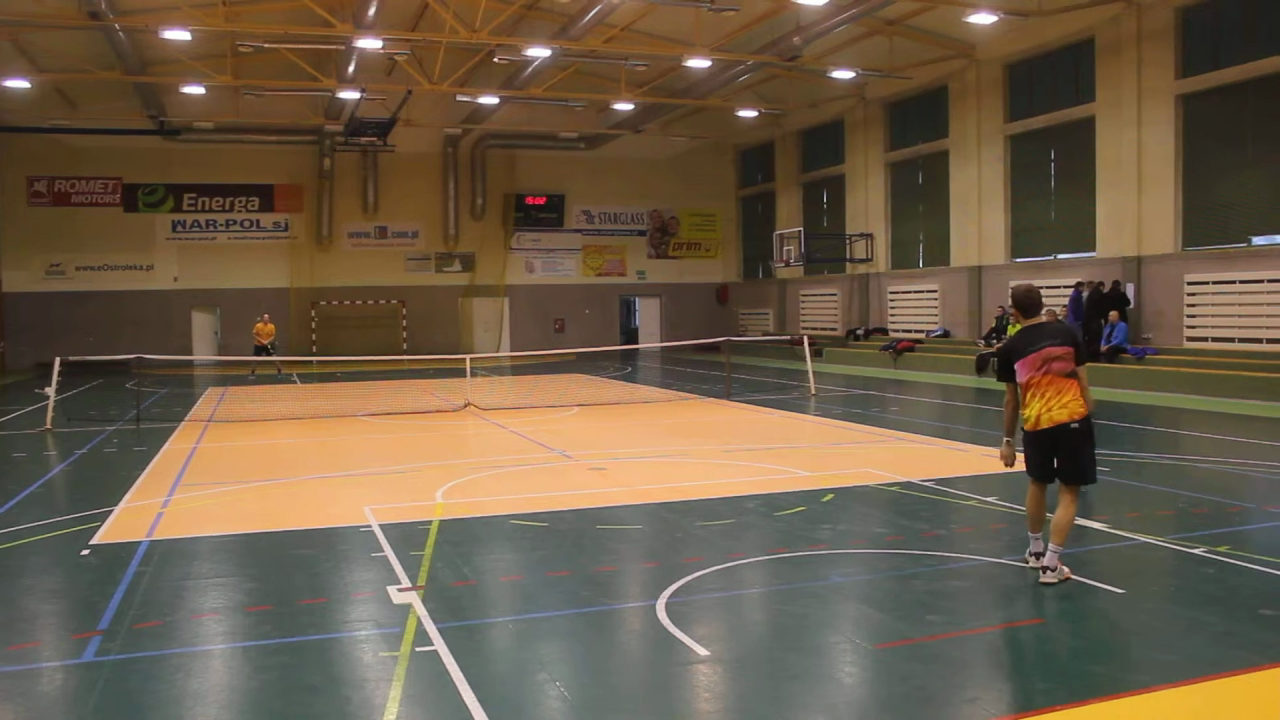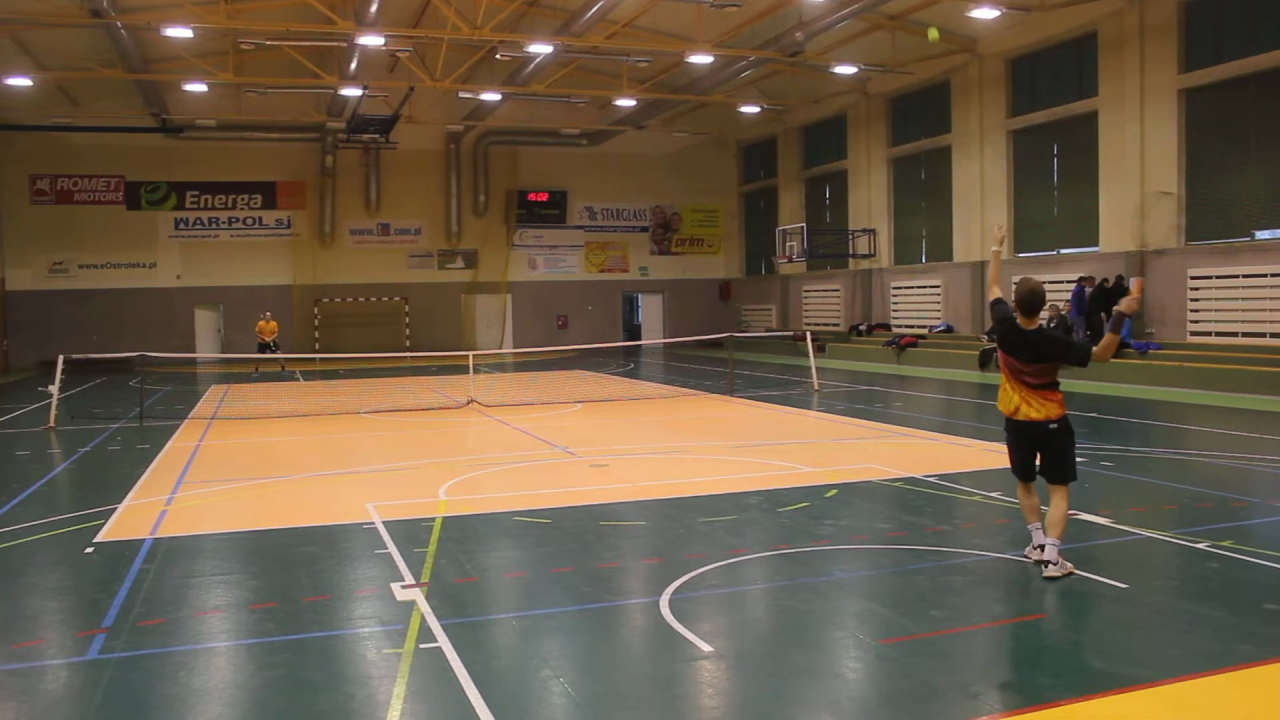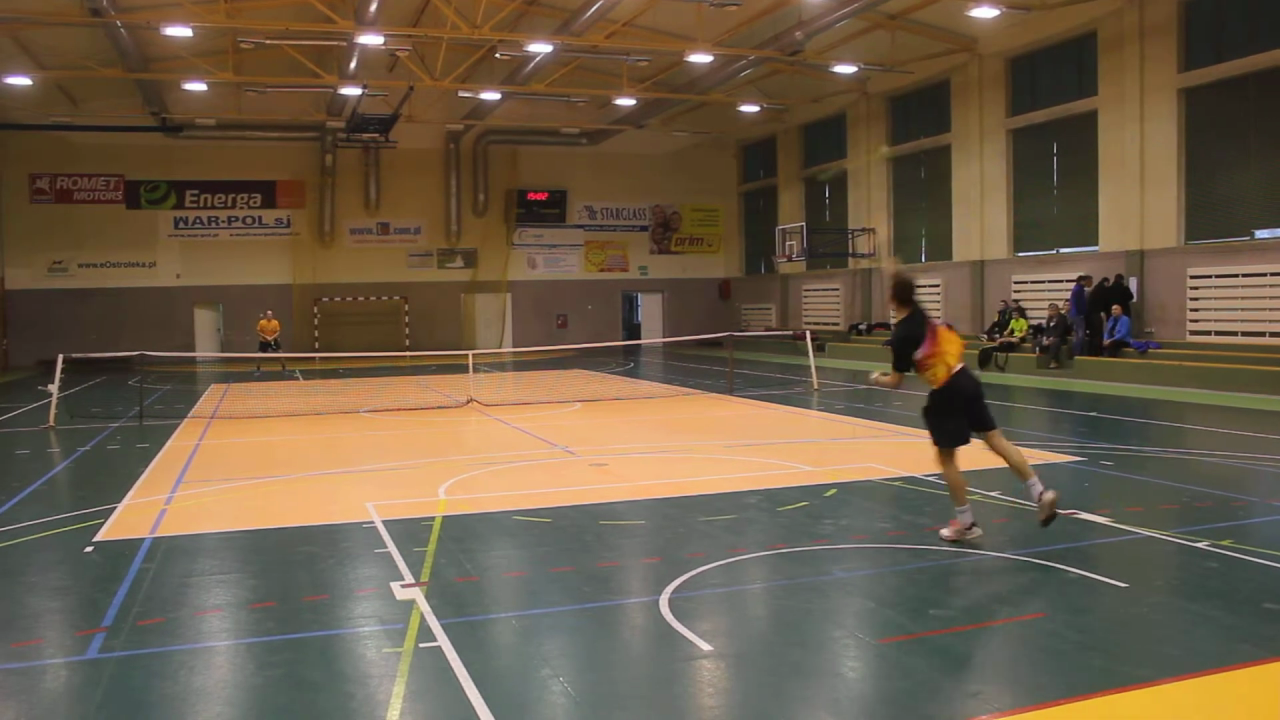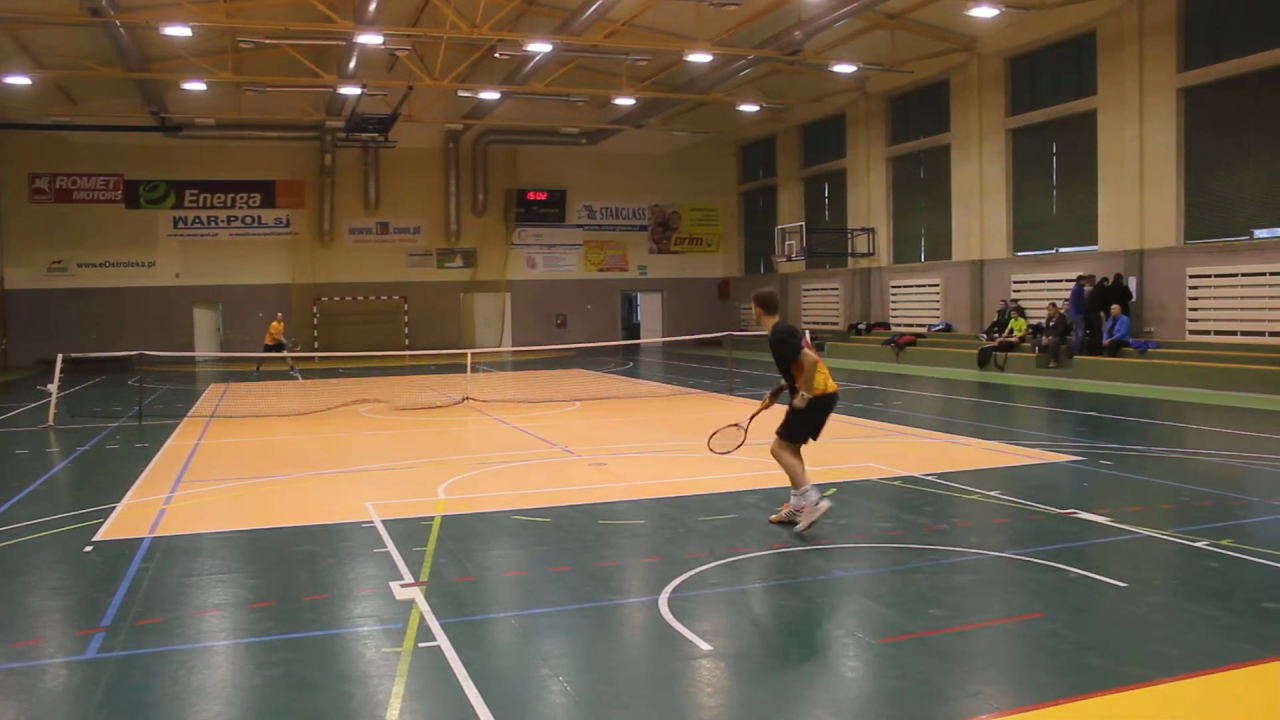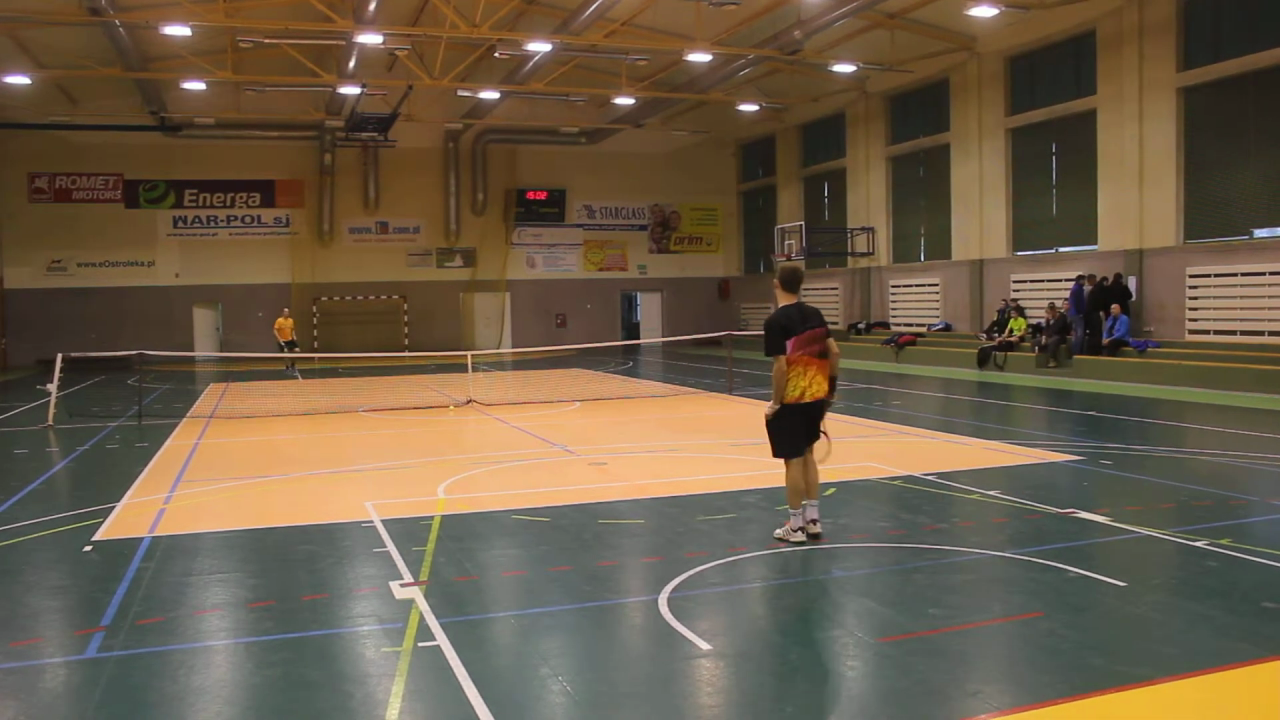
dt=0.7s
person 1, frame 1
left shoulder: (1010, 348)
right shoulder: (1066, 333)
left elbow: (1011, 398)
right elbow: (1080, 380)
left wrist: (1007, 440)
right wrist: (1088, 413)
left hip: (1034, 424)
right hip: (1073, 419)
left knee: (1038, 484)
right knee: (1069, 491)
left ankle: (1036, 550)
right ankle: (1050, 564)
person 1, frame 2
left shoulder: (1004, 328)
right shoulder: (1052, 343)
left elbow: (993, 288)
right elbow: (1100, 354)
left wrist: (997, 247)
right wrist: (1119, 318)
left hip: (1017, 421)
right hip: (1051, 421)
left knee: (1025, 483)
right knee: (1058, 489)
left ankle: (1038, 544)
right ankle: (1050, 556)
person 1, frame 3
left shoulder: (901, 337)
right shoulder: (917, 313)
left elbow: (895, 382)
left wrist: (878, 379)
left hip: (945, 392)
right hip: (967, 380)
left knee: (946, 459)
right knee: (996, 440)
left ankle: (965, 522)
right ankle: (1041, 492)
person 1, frame 4
left shoulder: (778, 337)
right shoulder: (785, 331)
left elbow: (811, 359)
left wrist: (804, 394)
right wrist: (777, 390)
left hip: (816, 396)
right hip: (820, 393)
left knee: (780, 448)
right knee: (790, 446)
left ankle: (813, 501)
right ankle: (796, 506)
person 1, frame 5
left shoulder: (776, 321)
right shoulder: (814, 314)
left elbow: (781, 366)
right elbow: (834, 352)
left wrist: (775, 402)
right wrist: (832, 384)
left hip: (792, 400)
right hip: (818, 395)
left knee: (794, 462)
right knee: (807, 454)
left ankle: (795, 526)
right ankle: (812, 517)
